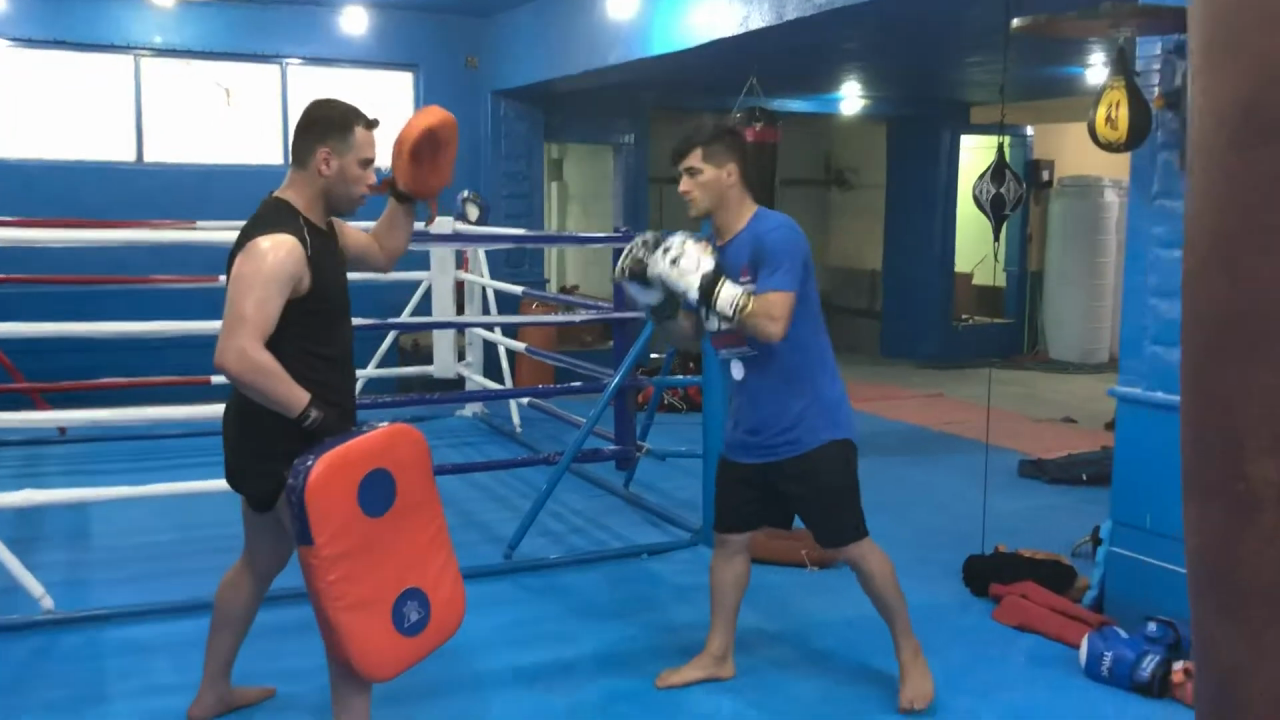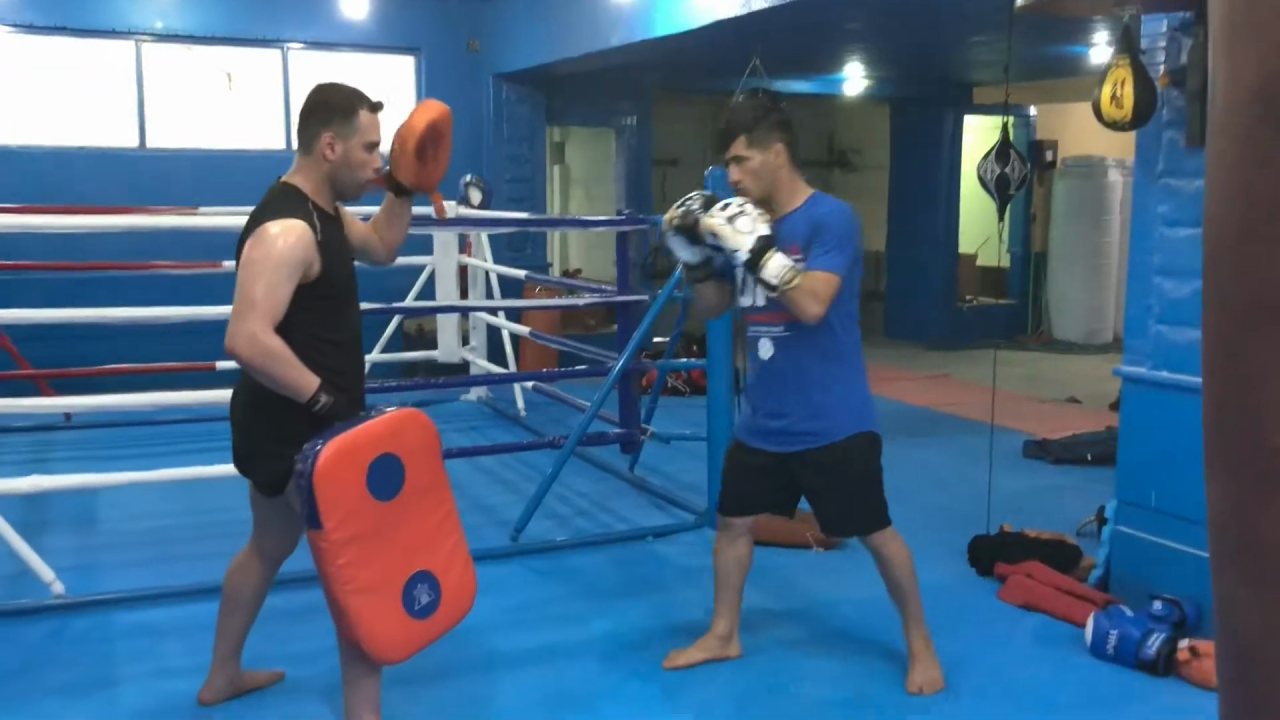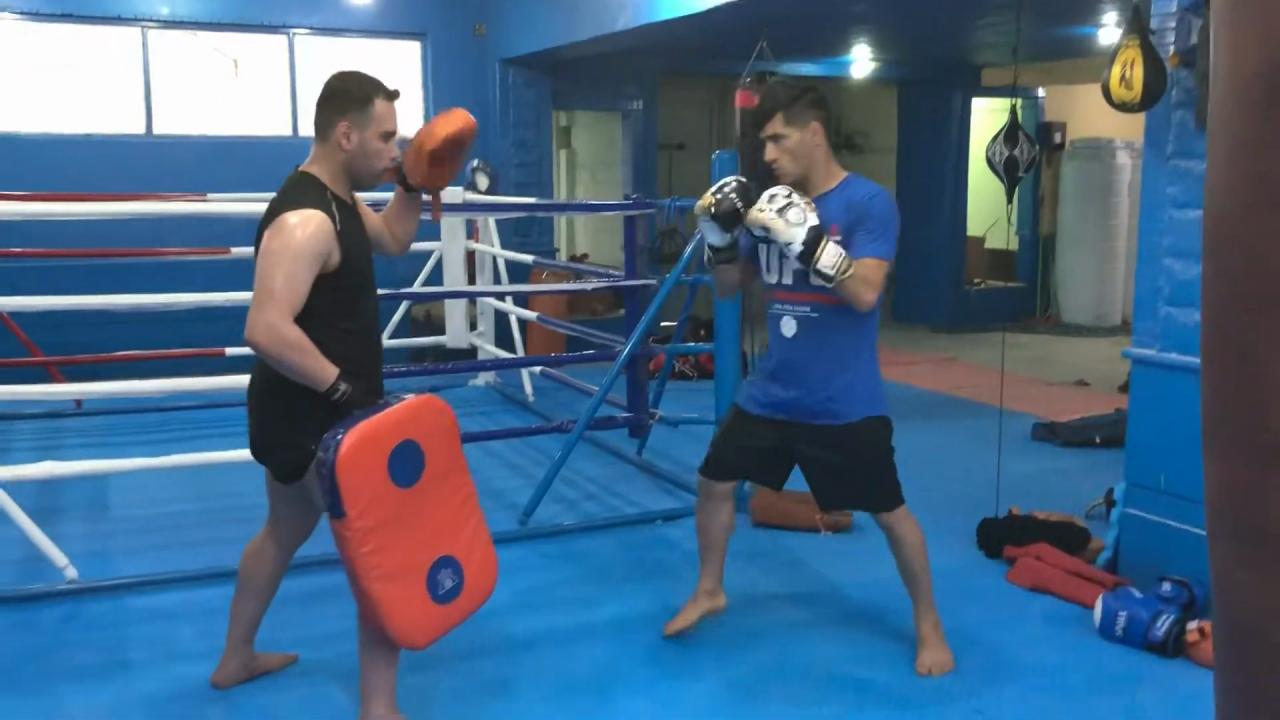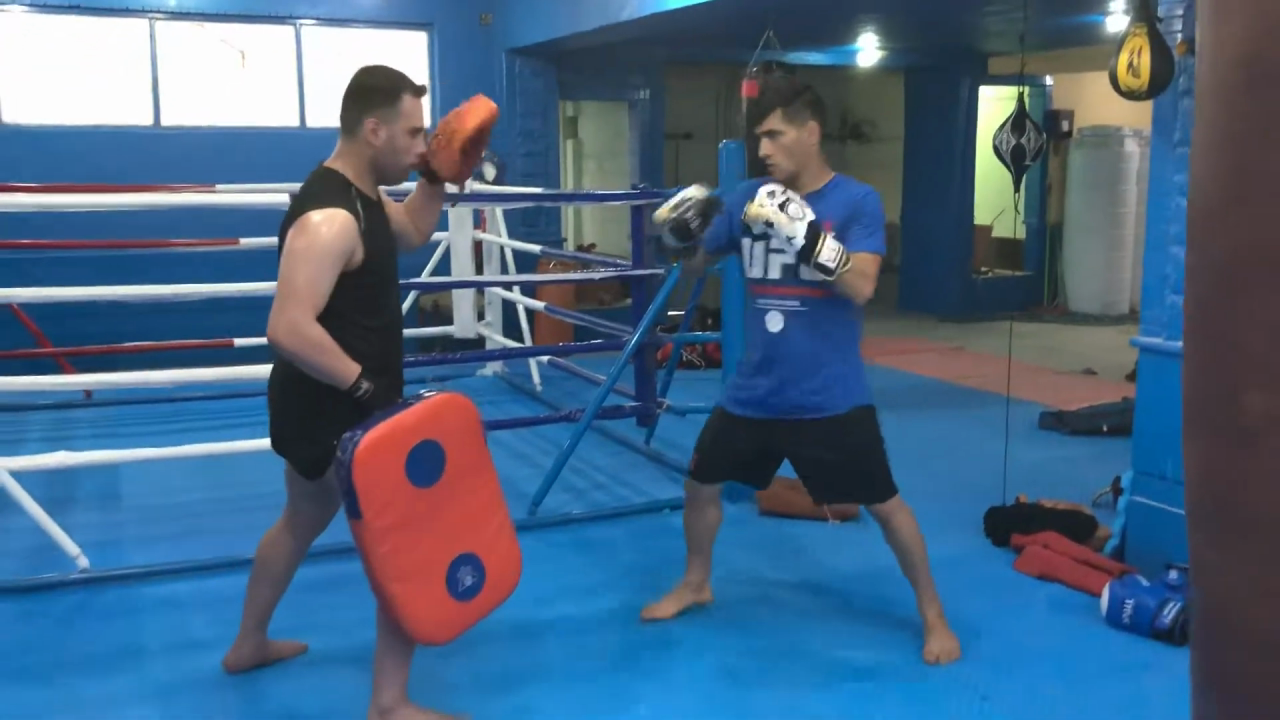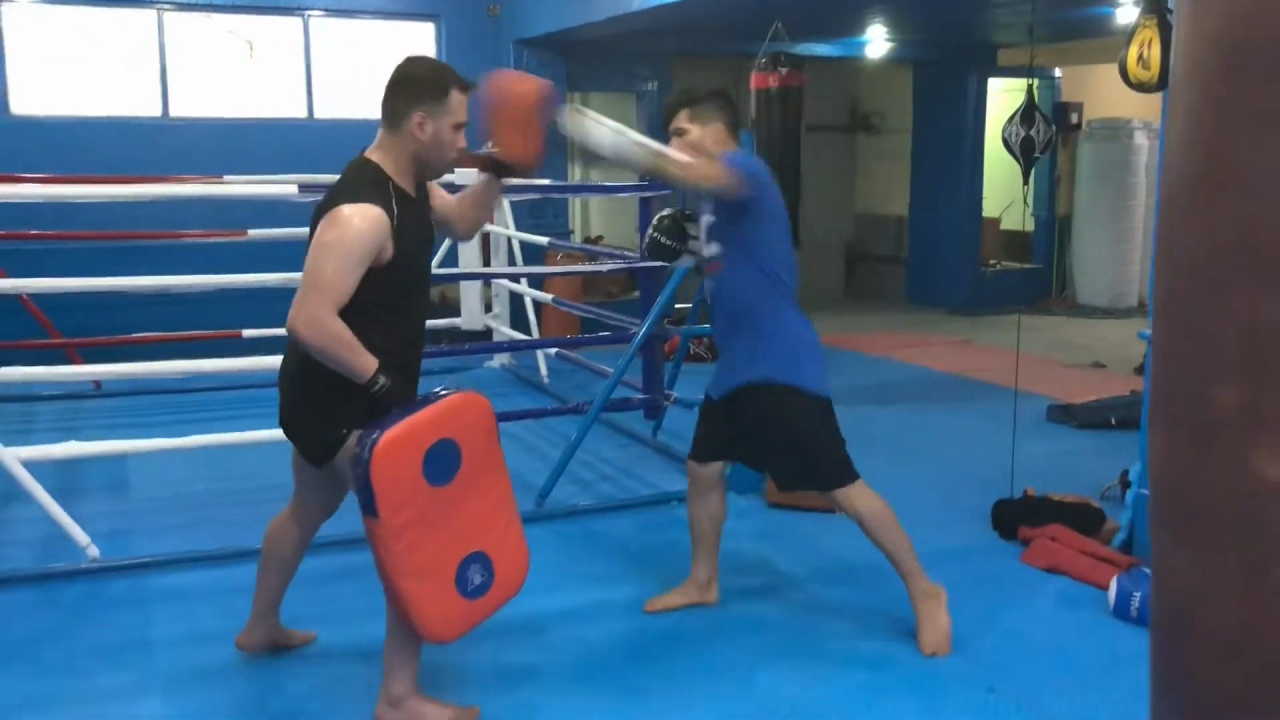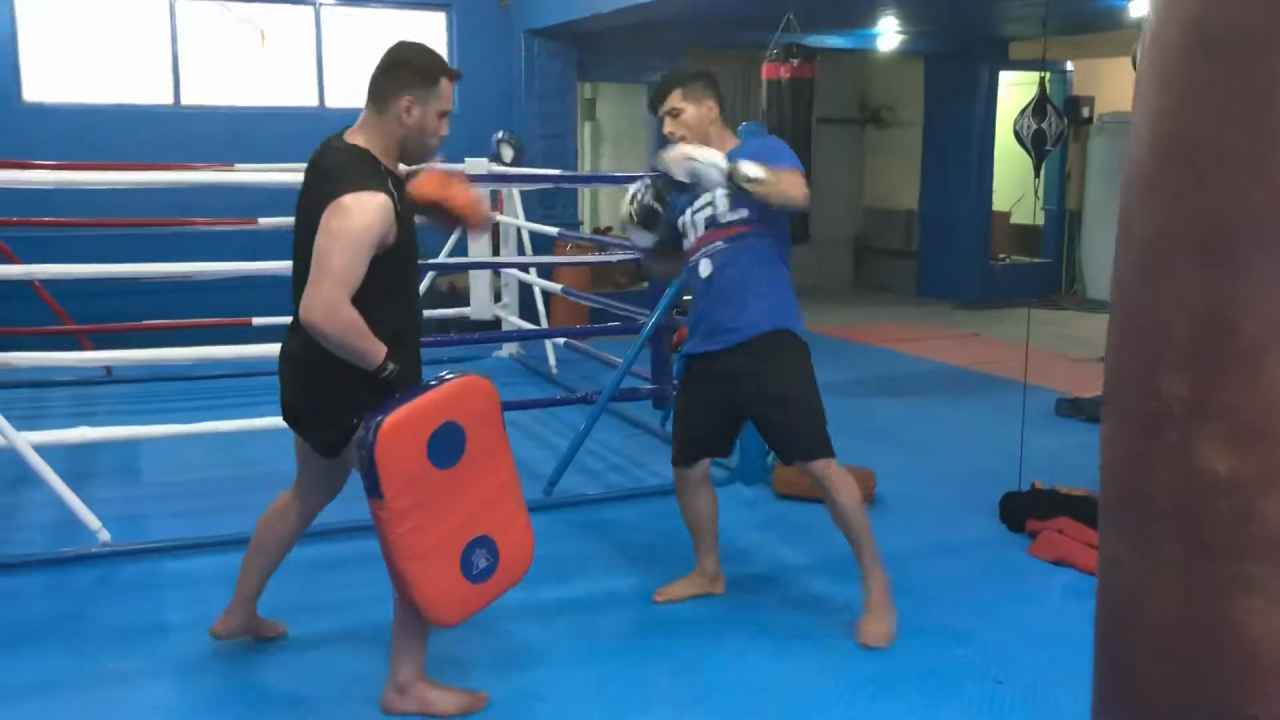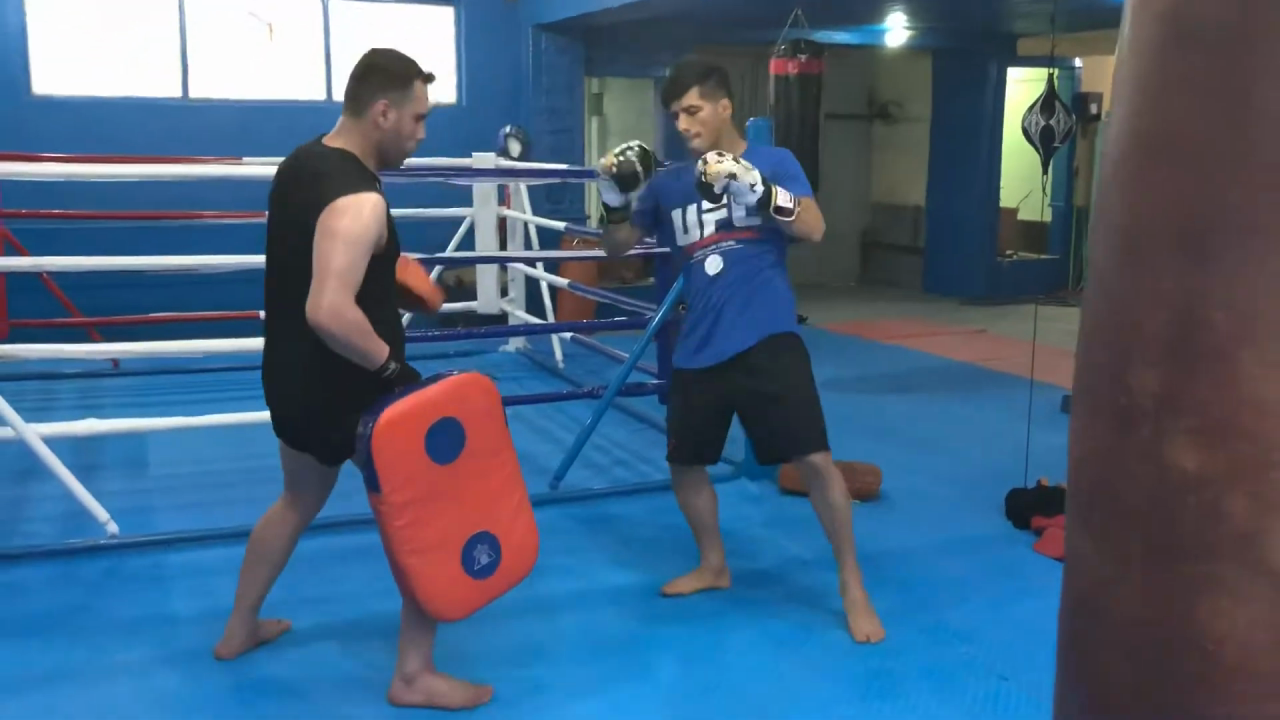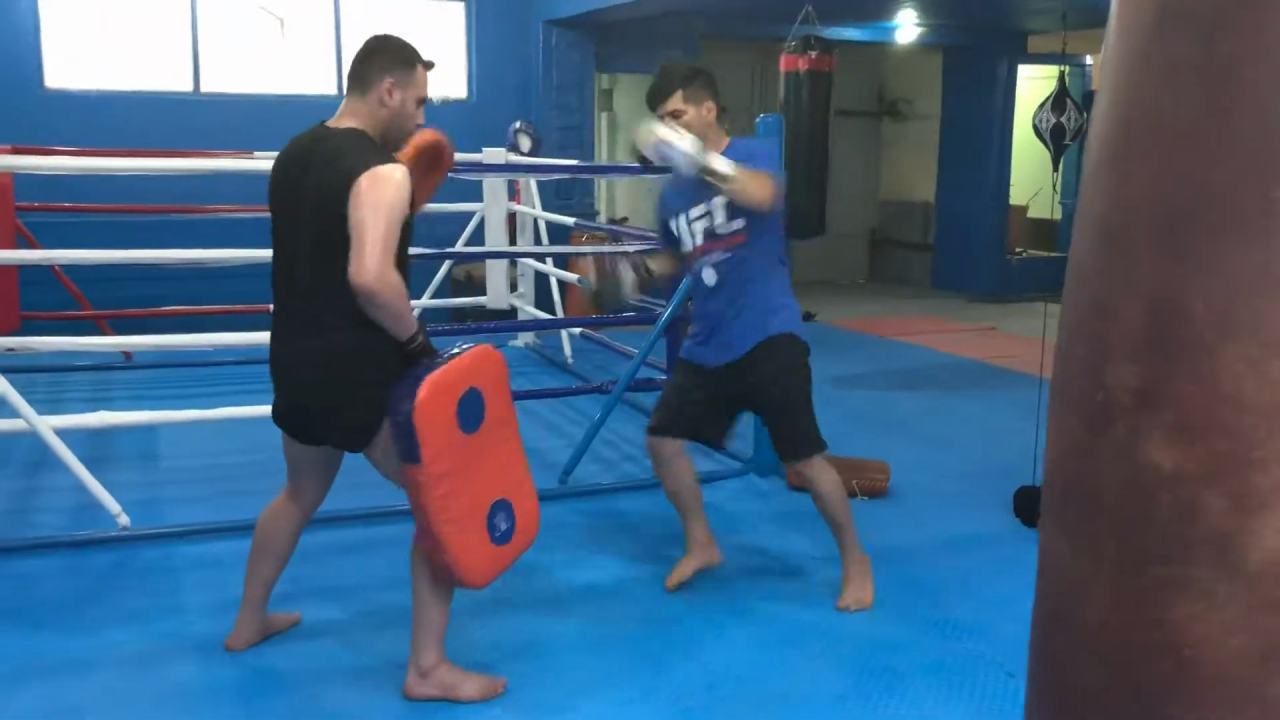
dt=0.2s
person 1, frame 1
left shoulder: (315, 226)
right shoulder: (277, 244)
left elbow: (382, 254)
right elbow: (237, 354)
left wrist: (407, 194)
right wrist: (314, 414)
left hip: (277, 440)
right hip: (288, 445)
left knee: (260, 561)
person 1, frame 2
left shoulder: (320, 211)
right shoulder: (287, 229)
left elbow: (380, 247)
right elbow: (247, 339)
left wrist: (402, 188)
right wrist: (324, 401)
left hip: (284, 425)
right hip: (298, 430)
left knee: (269, 546)
person 1, frame 3
left shoulder: (335, 199)
right shoulder: (306, 220)
left elbow: (393, 240)
right elbow: (266, 330)
left wrist: (416, 184)
right wrist: (345, 389)
left hip: (299, 412)
right hip: (316, 415)
left knee: (284, 531)
left ankle: (236, 658)
person 1, frame 4
left shoulder: (360, 194)
right shoulder: (329, 218)
left elbow: (410, 231)
right elbow: (288, 329)
left wrist: (434, 176)
right wrist: (365, 387)
left hip: (317, 407)
right hip: (337, 410)
left knee: (302, 520)
left ankle: (249, 642)
person 1, frame 5
left shoulder: (392, 178)
right shoulder: (360, 211)
left elbow: (459, 222)
right elbow: (307, 321)
left wrist: (497, 170)
right wrist: (380, 383)
left hip: (323, 393)
right hip: (347, 401)
left knee: (308, 508)
left ankle: (261, 624)
person 1, frame 6
left shoulder: (339, 152)
right shoulder: (366, 199)
right elbow: (324, 310)
left wrist: (420, 196)
right wrist: (391, 367)
left hip: (309, 375)
right hip: (354, 383)
left knee: (306, 494)
left ankle: (237, 617)
person 1, frame 7
left shoulder: (299, 165)
right shoulder: (357, 199)
right elbow: (329, 312)
left wrist: (382, 267)
right wrist: (392, 368)
left hip: (289, 376)
right hip: (346, 385)
left knee: (299, 501)
left ankle: (238, 629)
right ankle: (414, 676)
person 1, frame 8
left shoulder: (296, 153)
right shoulder: (382, 172)
right elbow: (371, 276)
right wrist: (415, 339)
left hip: (297, 361)
right hip: (363, 370)
left knee: (300, 495)
left ankle: (249, 621)
right ankle: (428, 670)
person 2, frame 1
left shoulder: (778, 234)
right shoulder: (701, 245)
left elbow: (771, 325)
right elbow: (690, 334)
left wrist: (704, 279)
right wrist: (657, 296)
left hip: (811, 428)
right hip: (747, 433)
left knee: (852, 544)
right knee: (729, 539)
left ankle: (910, 655)
right ankle: (718, 653)
person 2, frame 2
left shoulder: (832, 218)
right shoulder: (744, 218)
left elbow: (811, 307)
right elbow: (712, 305)
left wrist: (755, 245)
right wrist: (692, 253)
left hip: (833, 420)
right hip: (763, 417)
left knee: (875, 532)
right knee: (733, 520)
left ankle: (919, 642)
right ankle: (723, 634)
person 2, frame 3
left shoulder: (869, 202)
right shoulder: (773, 204)
left elbow: (866, 294)
right elbow: (730, 282)
left wrist: (806, 237)
right wrist: (718, 234)
left hip: (847, 401)
right hip: (772, 391)
left knee: (890, 512)
right knee: (714, 481)
left ankle: (928, 625)
right ankle: (709, 589)
person 2, frame 4
left shoulder: (857, 201)
right shoulder: (745, 198)
left elbow: (860, 287)
right elbow: (698, 261)
left wrist: (802, 232)
right wrist: (679, 232)
left hip: (828, 394)
right hip: (752, 391)
left knee: (881, 501)
right knee: (700, 485)
left ankle: (932, 611)
right ankle: (694, 584)
person 2, frame 5
left shoulder: (748, 171)
right shoulder: (718, 206)
left elbow: (705, 174)
left wrist: (617, 143)
right wrist: (679, 244)
left hip: (783, 368)
right hip: (739, 368)
left knee: (838, 486)
right knee: (702, 470)
left ankle: (924, 593)
right ankle: (701, 582)
person 2, frame 6
left shoulder: (762, 152)
right shoulder: (683, 186)
left elbow: (795, 195)
right elbow: (667, 261)
left wrist: (724, 166)
right wrist: (649, 224)
left hip: (768, 336)
right hip: (705, 346)
left knee: (818, 463)
right knee: (689, 465)
left ankle: (873, 585)
right ankle: (709, 571)
person 2, frame 7
left shoulder: (773, 161)
right shoulder: (670, 181)
left elbow: (814, 229)
right elbow: (619, 244)
left wrist: (750, 183)
right wrist: (616, 193)
left hip: (769, 340)
right hip: (698, 351)
left knee: (814, 461)
right knee: (686, 466)
left ankle: (852, 585)
right ankle: (714, 565)
person 2, frame 8
left shoulder: (753, 155)
right shoulder: (672, 194)
left elbow: (763, 197)
left wrist: (697, 160)
left hip: (769, 337)
right hip: (710, 345)
left knee: (804, 458)
right knee: (665, 441)
left ankle: (854, 560)
right ankle: (701, 543)
